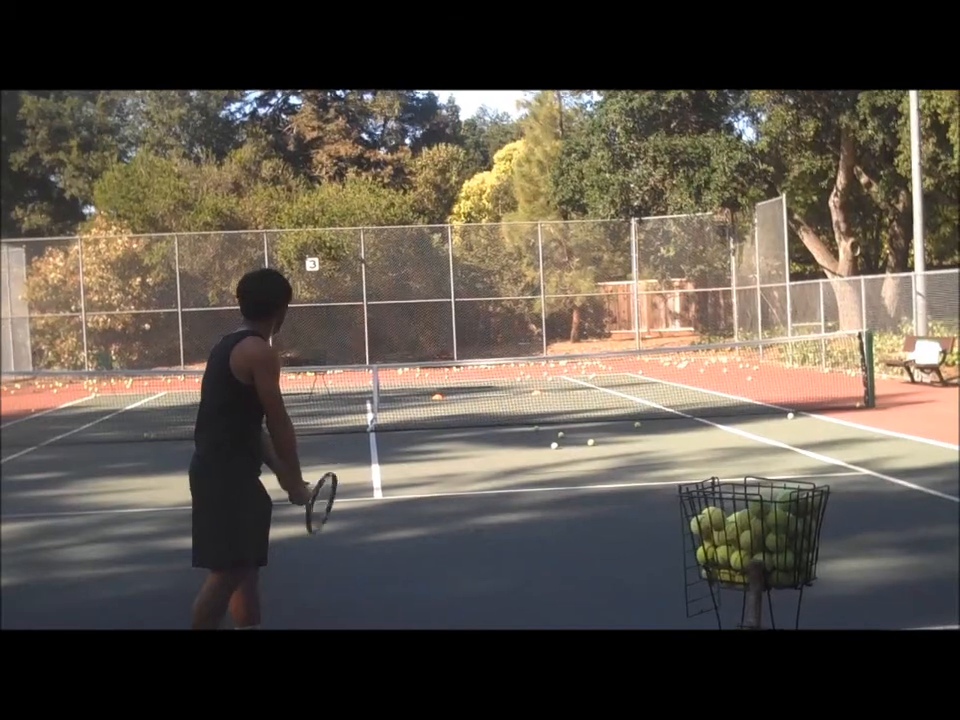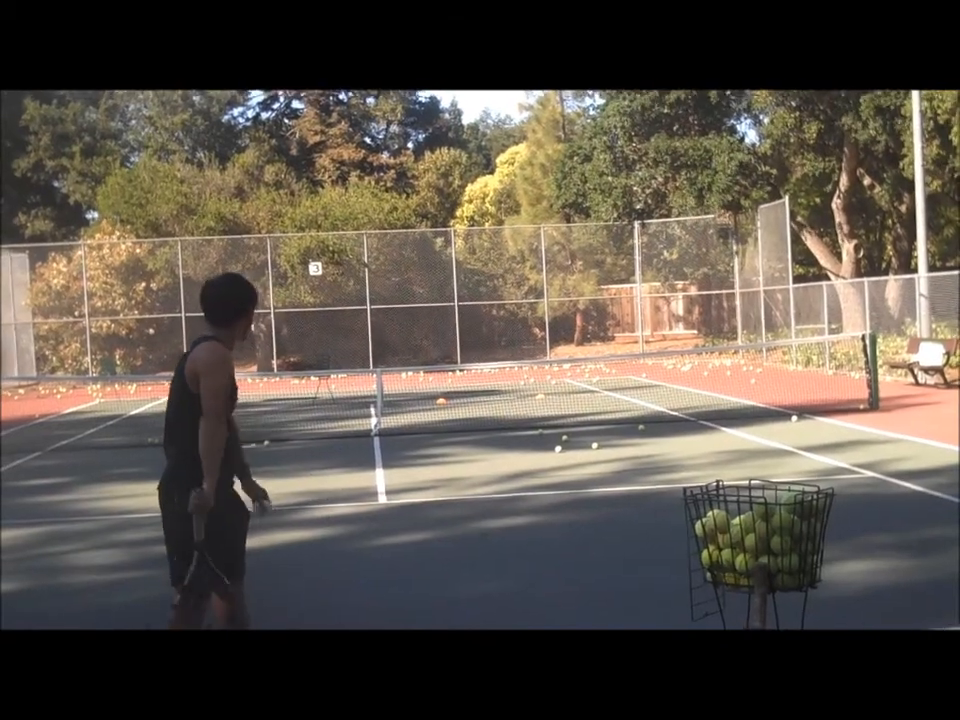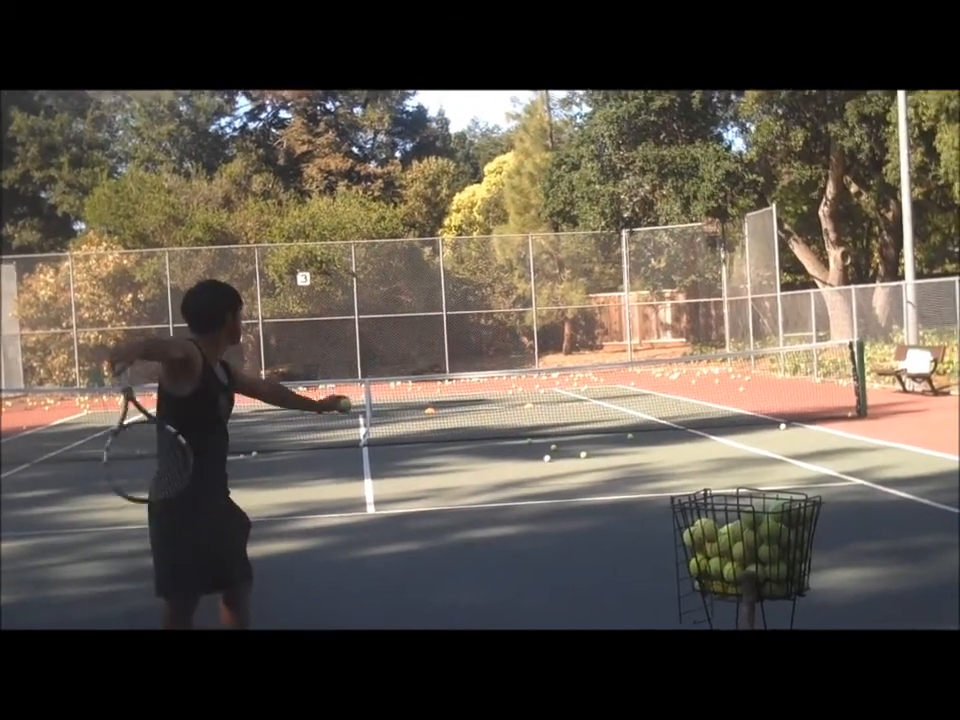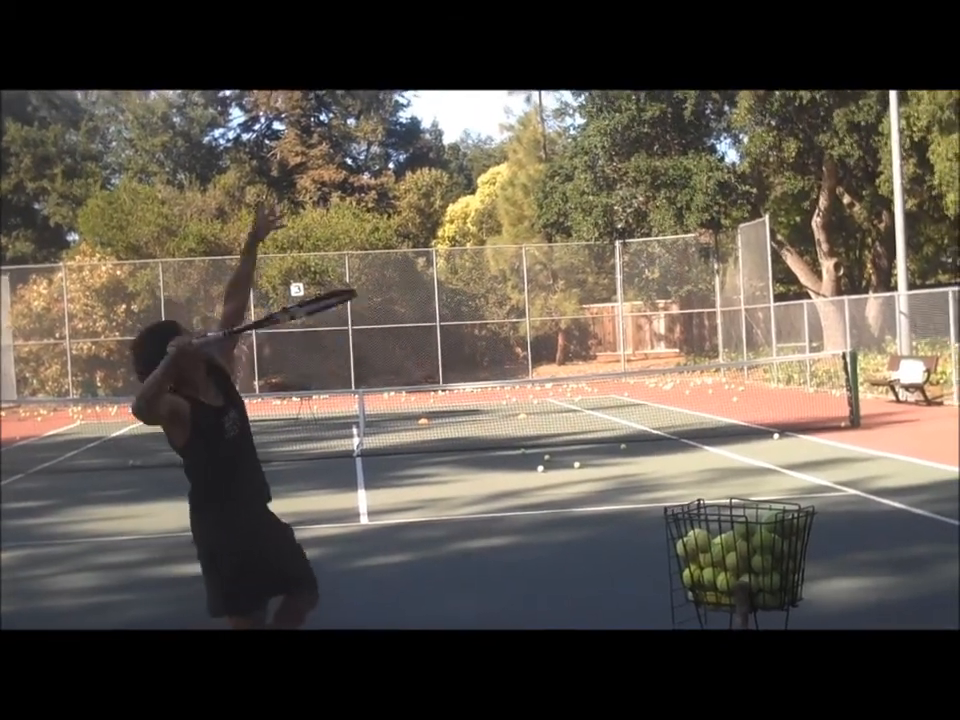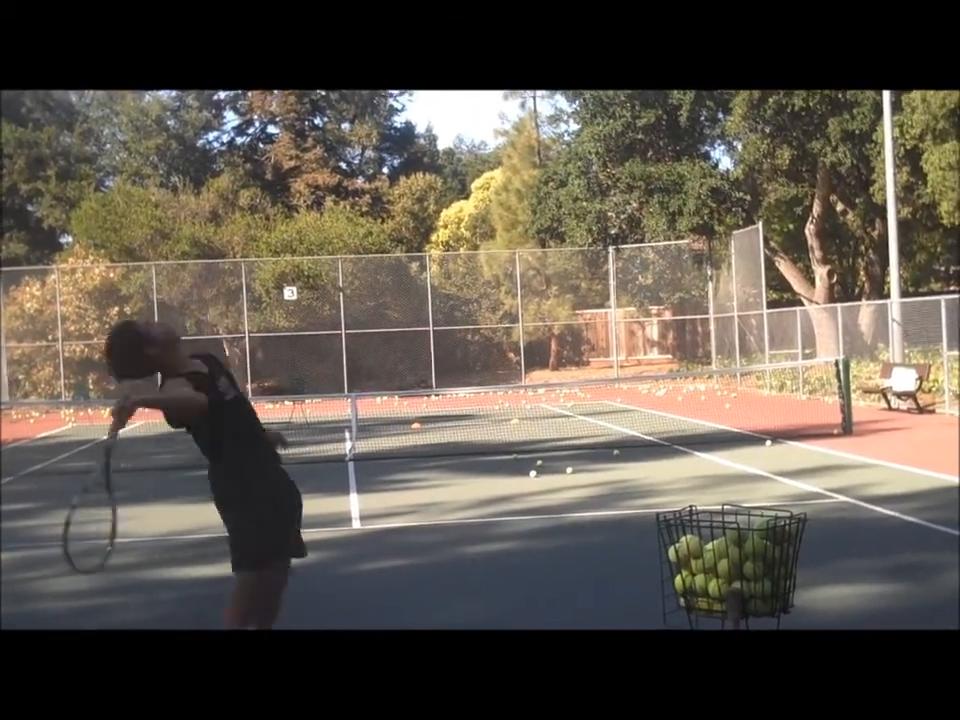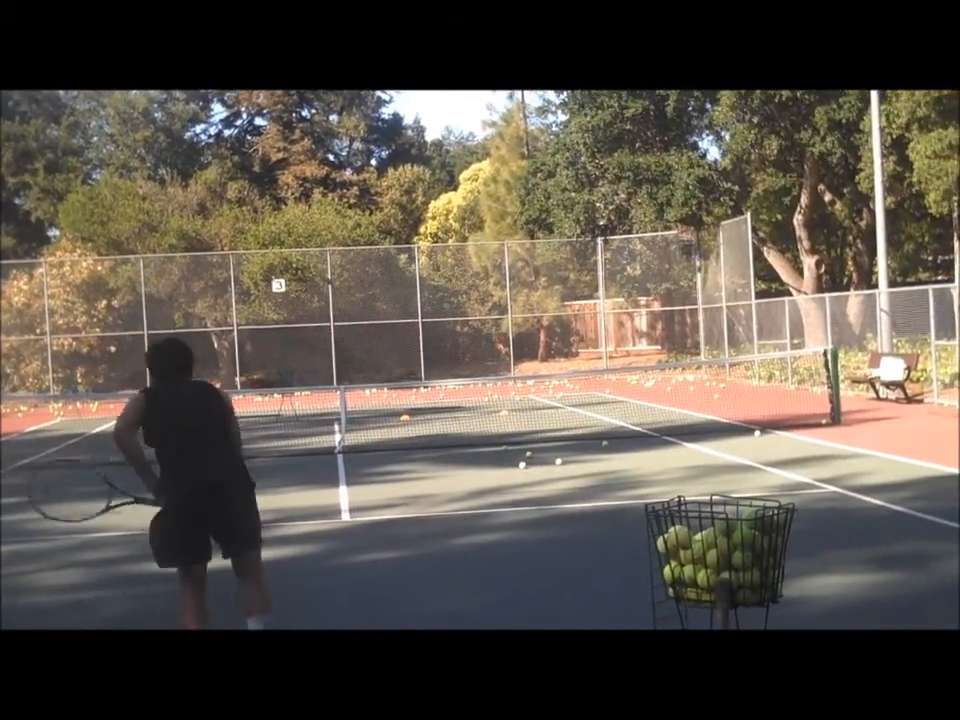
dt=0.7s
person 1, frame 1
left shoulder: (230, 346)
right shoulder: (259, 352)
right elbow: (277, 422)
left wrist: (280, 469)
right wrist: (296, 479)
left hip: (220, 471)
right hip: (226, 476)
left knee: (246, 567)
right knee: (225, 573)
left ankle: (248, 629)
person 1, frame 2
left shoulder: (206, 352)
right shoulder: (214, 355)
left elbow: (225, 425)
right elbow: (211, 421)
left wrist: (247, 480)
right wrist: (211, 485)
left hip: (201, 486)
right hip: (195, 491)
left knee: (228, 579)
person 1, frame 3
left shoulder: (222, 370)
right shoulder: (185, 356)
left elbow: (266, 390)
right elbow: (147, 345)
left wrist: (314, 403)
right wrist: (128, 350)
left hip: (212, 497)
right hip: (179, 502)
left knee: (237, 584)
right knee: (182, 603)
person 1, frame 4
left shoulder: (217, 366)
right shoulder: (175, 409)
left elbow: (235, 298)
right elbow: (141, 409)
left wrist: (253, 242)
right wrist: (170, 362)
left hip: (255, 514)
right hip: (219, 523)
left knee: (303, 593)
right knee: (250, 616)
person 1, frame 5
left shoulder: (200, 361)
right shoulder: (174, 387)
right elbow: (196, 402)
left wrist: (264, 434)
right wrist: (139, 399)
left hip: (262, 479)
right hip: (241, 486)
left knee: (274, 575)
right knee: (252, 586)
person 1, frame 6
left shoulder: (143, 400)
right shoulder: (215, 396)
left elbow: (122, 431)
left wrist: (155, 482)
left hip: (182, 490)
right hip: (231, 482)
left knee: (191, 580)
right knee: (248, 567)
right ankle: (258, 631)
